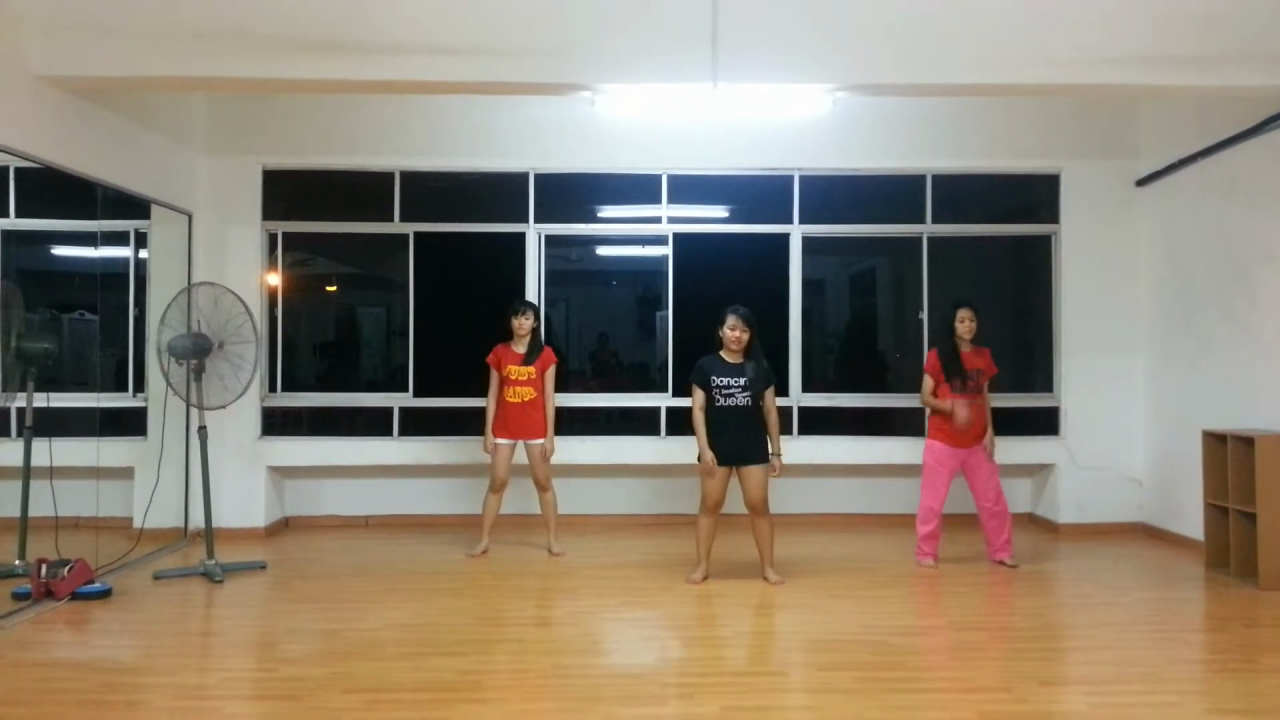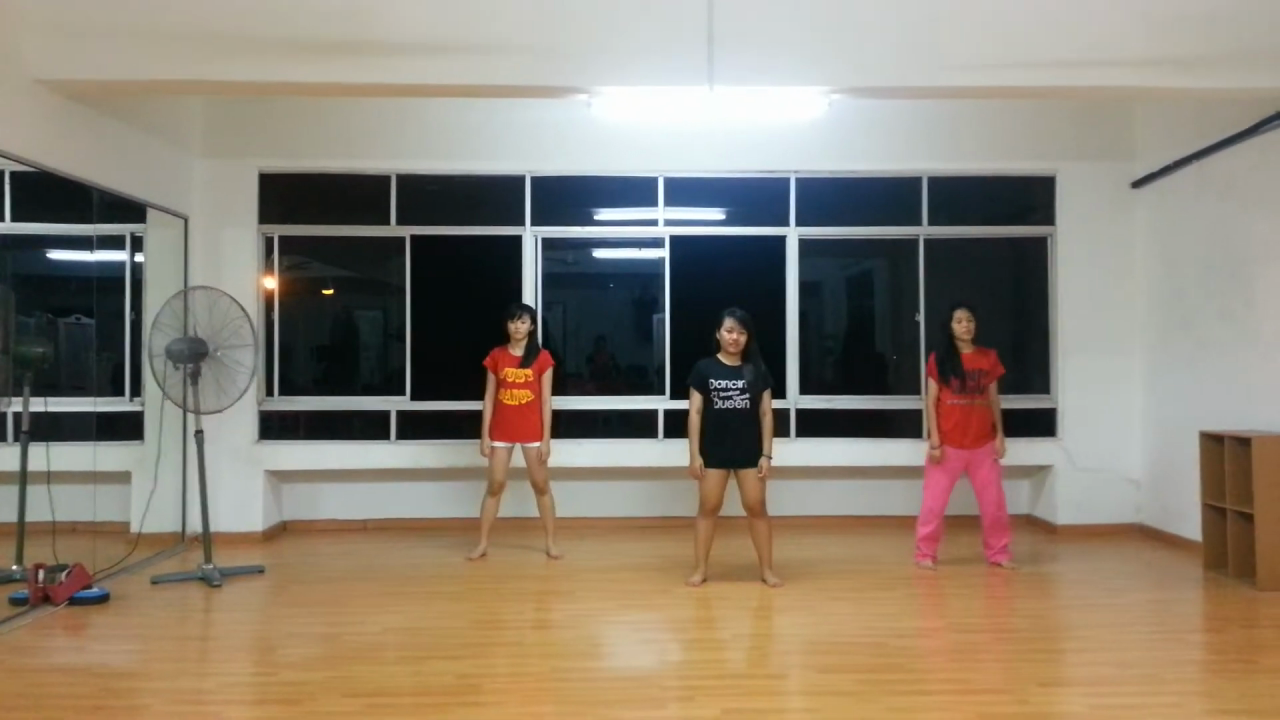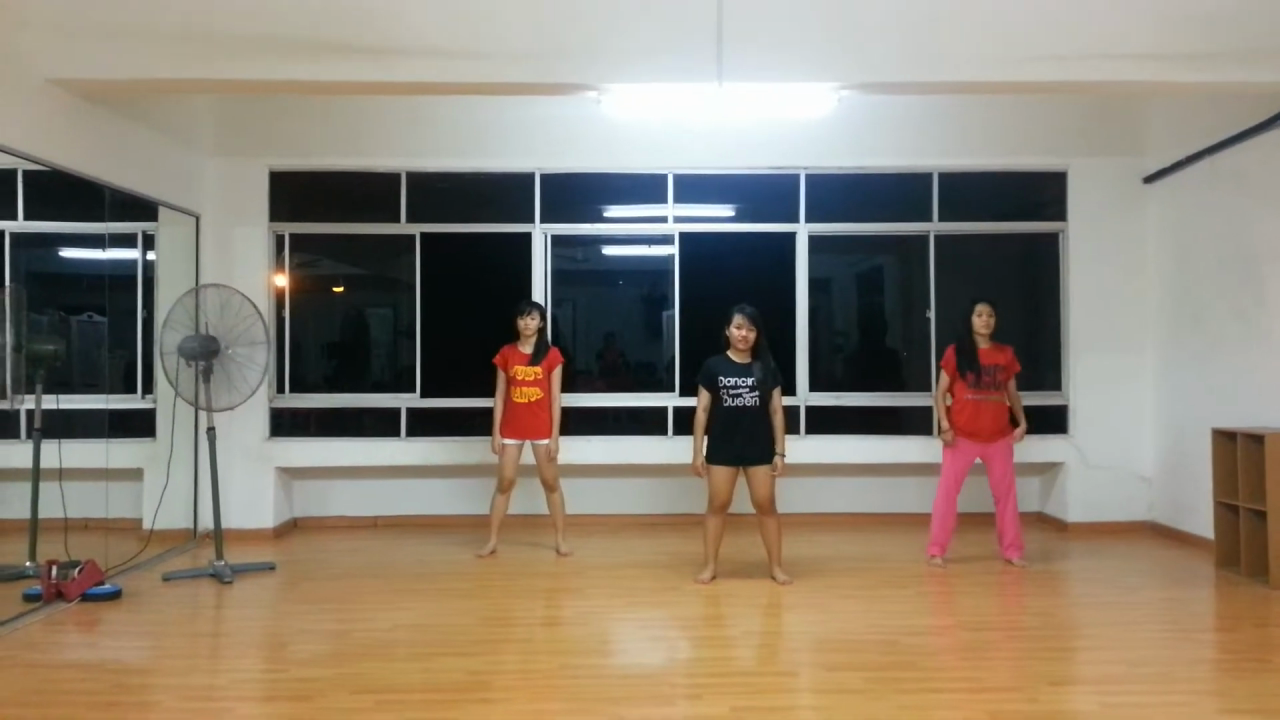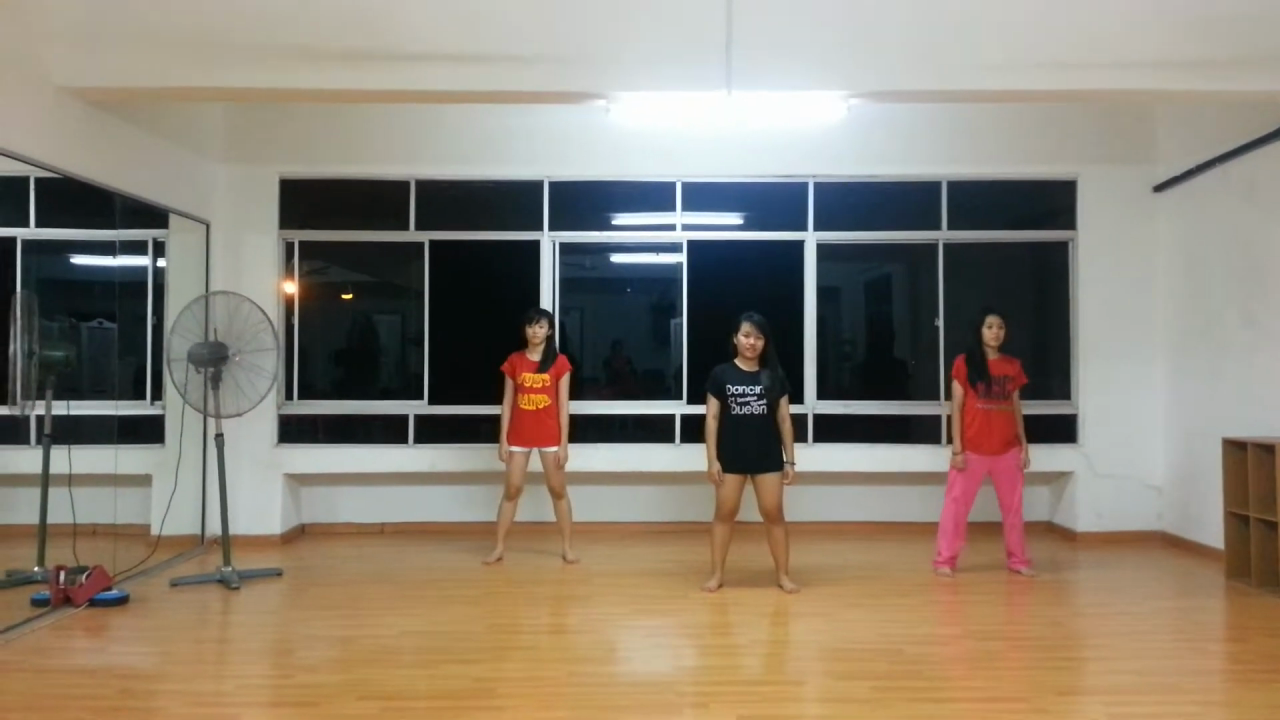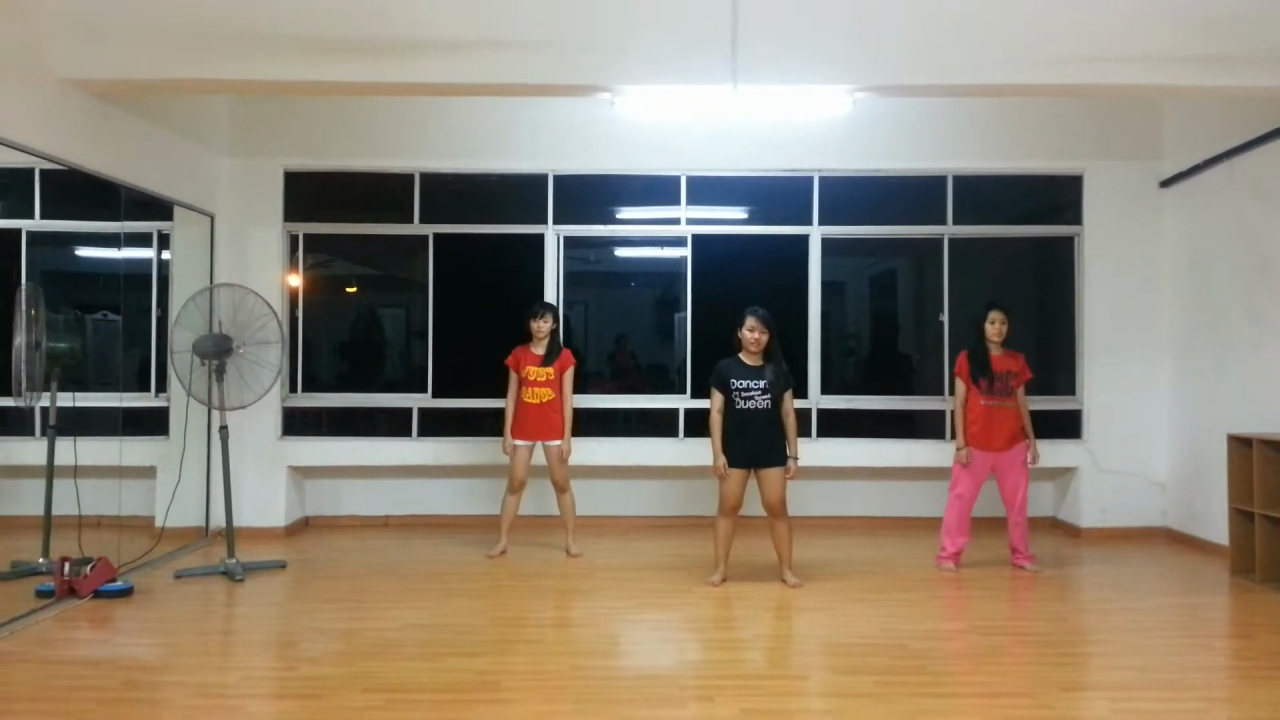
dt=0.3s
person 1, frame 1
left shoulder: (760, 368)
right shoulder: (705, 366)
left elbow: (770, 410)
right elbow: (698, 409)
left wrist: (775, 451)
right wrist: (704, 448)
left hip: (753, 449)
right hip: (717, 448)
left knee: (758, 506)
right knee: (710, 505)
left ankle: (768, 567)
right ankle: (702, 565)
person 1, frame 2
left shoulder: (757, 370)
right shoulder: (704, 369)
left elbow: (766, 413)
right elbow: (695, 412)
left wrist: (766, 454)
right wrist: (694, 453)
left hip: (749, 451)
right hip: (713, 451)
left knee: (756, 508)
right knee: (708, 508)
left ankle: (766, 569)
right ankle: (700, 568)
person 1, frame 3
left shoulder: (767, 368)
right shoulder: (713, 366)
left elbow: (776, 411)
right elbow: (702, 410)
left wrist: (780, 451)
right wrist: (697, 451)
left hip: (759, 448)
right hip: (722, 449)
left knee: (766, 505)
right knee: (718, 505)
left ankle: (776, 566)
right ankle: (710, 565)
person 1, frame 4
left shoulder: (774, 376)
right shoulder: (721, 374)
left elbow: (784, 419)
right elbow: (712, 418)
left wrist: (790, 460)
right wrist: (712, 459)
left hip: (768, 457)
right hip: (731, 457)
left knee: (773, 514)
right knee: (725, 513)
left ankle: (783, 575)
right ankle: (717, 574)
person 1, frame 5
left shoulder: (778, 370)
right shoulder: (725, 369)
left elbow: (788, 413)
right elbow: (717, 412)
left wrist: (793, 455)
right wrist: (718, 452)
left hip: (771, 451)
right hip: (735, 451)
left knee: (777, 508)
right knee: (728, 507)
left ankle: (786, 570)
right ankle: (720, 568)
person 2, frame 1
left shoulder: (983, 356)
right shoulder: (937, 356)
left elbow: (985, 397)
right elbow: (925, 398)
left wrist: (990, 432)
right wrist: (953, 406)
left hip: (976, 441)
right hip: (943, 440)
left knee: (991, 497)
right knee: (933, 498)
left ankle: (1001, 550)
right ankle: (926, 551)
person 2, frame 2
left shoulder: (989, 357)
right shoulder: (938, 358)
left elbow: (993, 399)
right elbow: (931, 402)
left wrist: (999, 434)
right wrist: (934, 441)
left hip: (982, 443)
right hip: (948, 443)
left knee: (993, 501)
right knee: (934, 500)
left ankle: (999, 552)
right ankle: (925, 553)
person 2, frame 3
left shoulder: (1006, 354)
right shoulder: (956, 352)
left elbow: (1012, 391)
right elbow: (941, 392)
left wrist: (1022, 422)
right wrist: (945, 426)
left hip: (999, 437)
right hip: (962, 436)
left knee: (1005, 493)
right knee: (947, 492)
left ankle: (1012, 549)
right ankle: (936, 550)
person 2, frame 4
left shoulder: (1013, 366)
right shoulder: (964, 363)
left elbow: (1016, 408)
right elbow: (956, 407)
left wrist: (1024, 445)
right wrist: (957, 448)
left hip: (1007, 450)
right hip: (972, 450)
left knee: (1013, 506)
right knee: (956, 505)
left ankle: (1018, 560)
right ankle: (945, 560)
person 2, frame 5
left shoulder: (1017, 361)
right shoulder: (967, 359)
left elbow: (1022, 404)
right elbow: (960, 403)
left wrist: (1032, 441)
right wrist: (960, 443)
left hip: (1012, 446)
right hip: (976, 445)
left knee: (1017, 502)
right knee: (961, 500)
left ankle: (1021, 555)
right ankle: (948, 555)
person 3, frame 1
left shoulder: (545, 355)
right shoulder: (499, 353)
left elbow: (549, 397)
right elbow: (493, 394)
left wrist: (550, 435)
right wrist: (488, 431)
left hip: (535, 429)
right hip: (504, 428)
left knee: (543, 483)
right knee: (497, 482)
left ankle: (552, 539)
right ankle: (484, 539)
person 3, frame 2
left shoulder: (542, 358)
right shoulder: (496, 356)
left elbow: (545, 400)
right elbow: (489, 398)
left wrist: (546, 438)
right wrist: (484, 435)
left hip: (532, 431)
right hip: (501, 431)
left knee: (541, 486)
right knee: (495, 485)
left ankle: (550, 542)
right ankle: (482, 543)
person 3, frame 3
left shoulder: (551, 355)
right shoulder: (506, 354)
left elbow: (555, 397)
right elbow: (500, 395)
left wrist: (555, 435)
right wrist: (496, 432)
left hip: (541, 428)
right hip: (511, 429)
left knee: (550, 483)
right knee: (504, 482)
left ankle: (560, 539)
right ankle: (492, 540)
person 3, frame 4
left shoulder: (559, 362)
right shoulder: (514, 361)
left elbow: (563, 405)
right elbow: (507, 403)
left wrist: (564, 443)
right wrist: (503, 439)
left hip: (549, 436)
right hip: (519, 436)
left knee: (558, 490)
right knee: (512, 490)
left ankle: (567, 547)
right ankle: (499, 547)
person 3, frame 5
left shoulder: (564, 356)
right shoulder: (518, 354)
left elbow: (567, 399)
right elbow: (511, 396)
left wrist: (567, 437)
right wrist: (507, 433)
left hip: (553, 430)
right hip: (523, 429)
left knee: (562, 484)
right knee: (515, 483)
left ankle: (570, 541)
right ankle: (503, 540)
